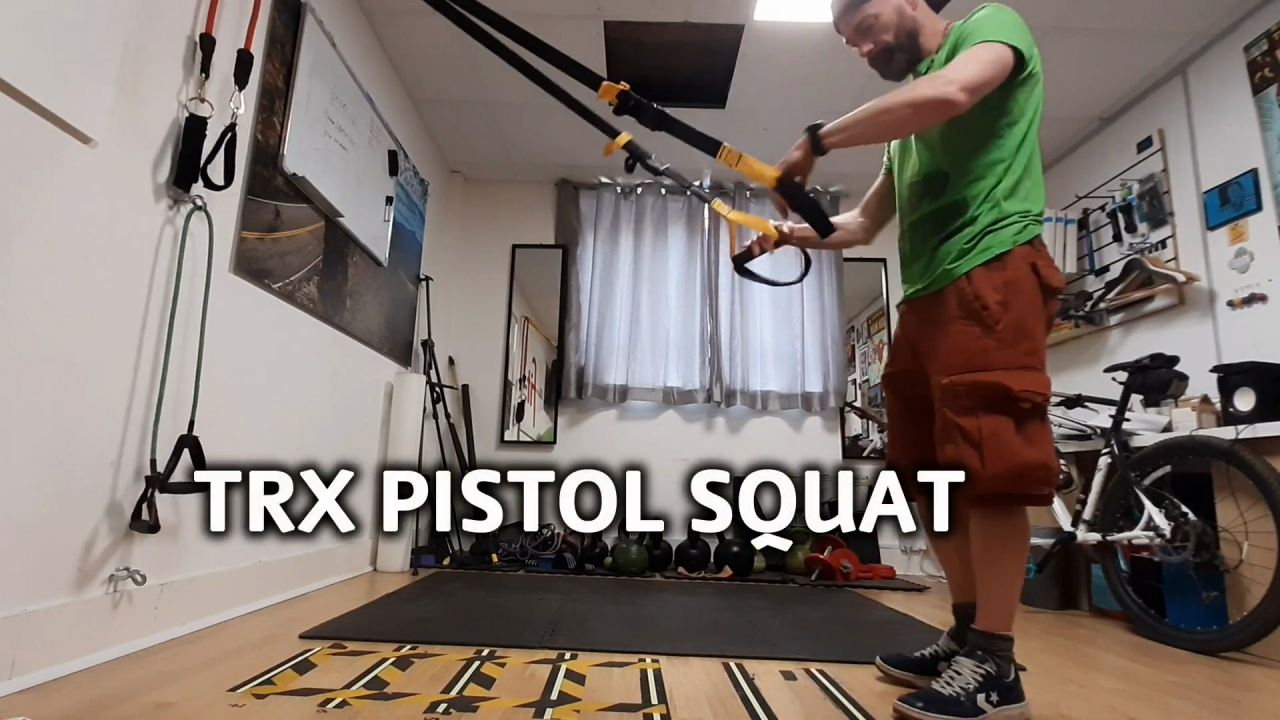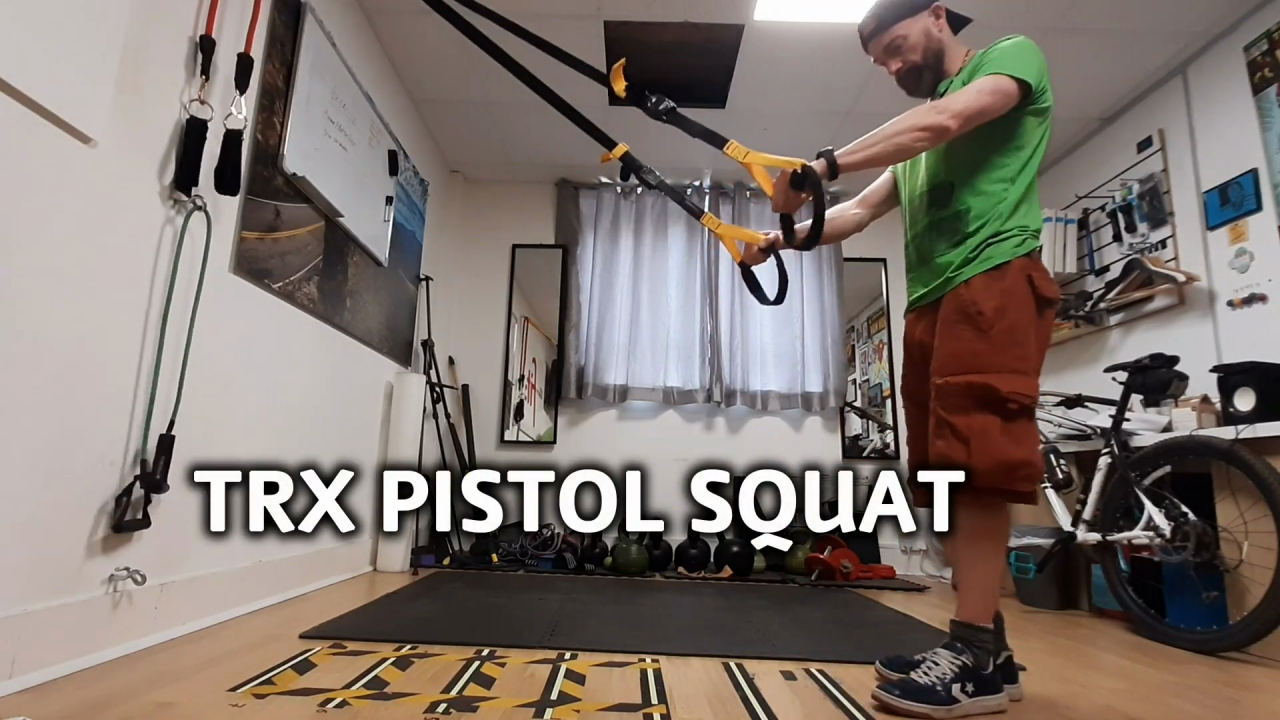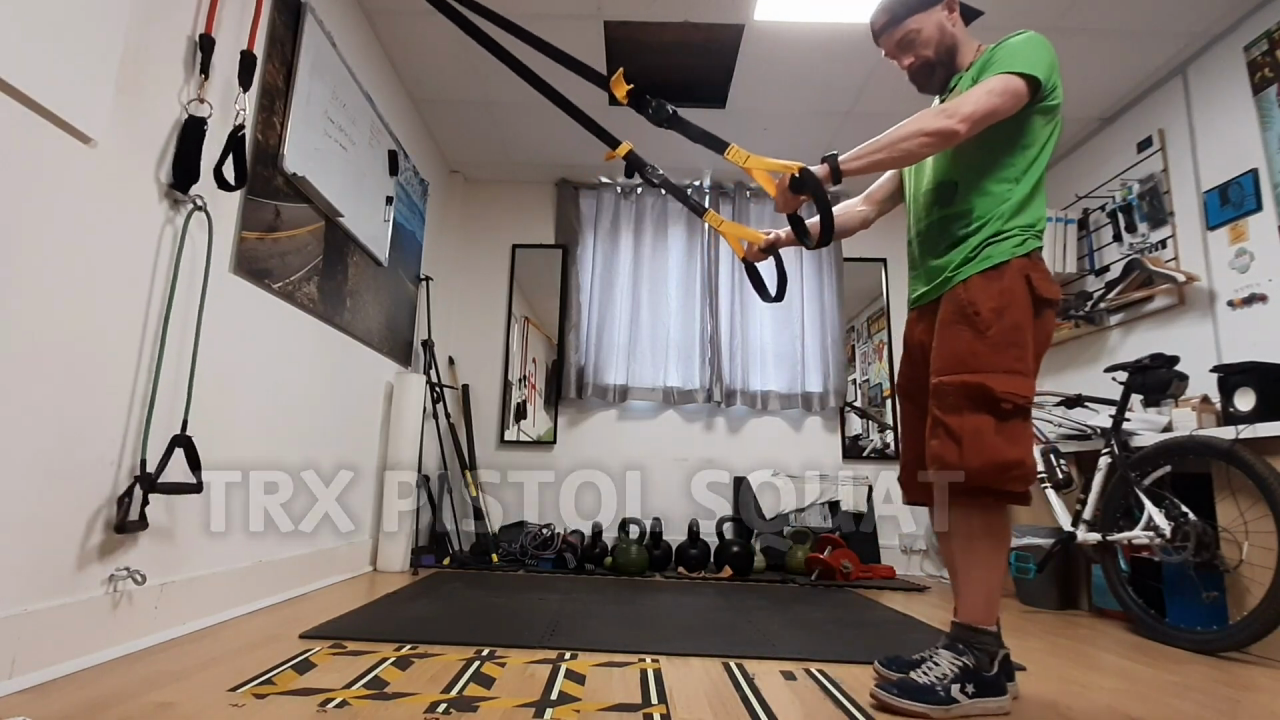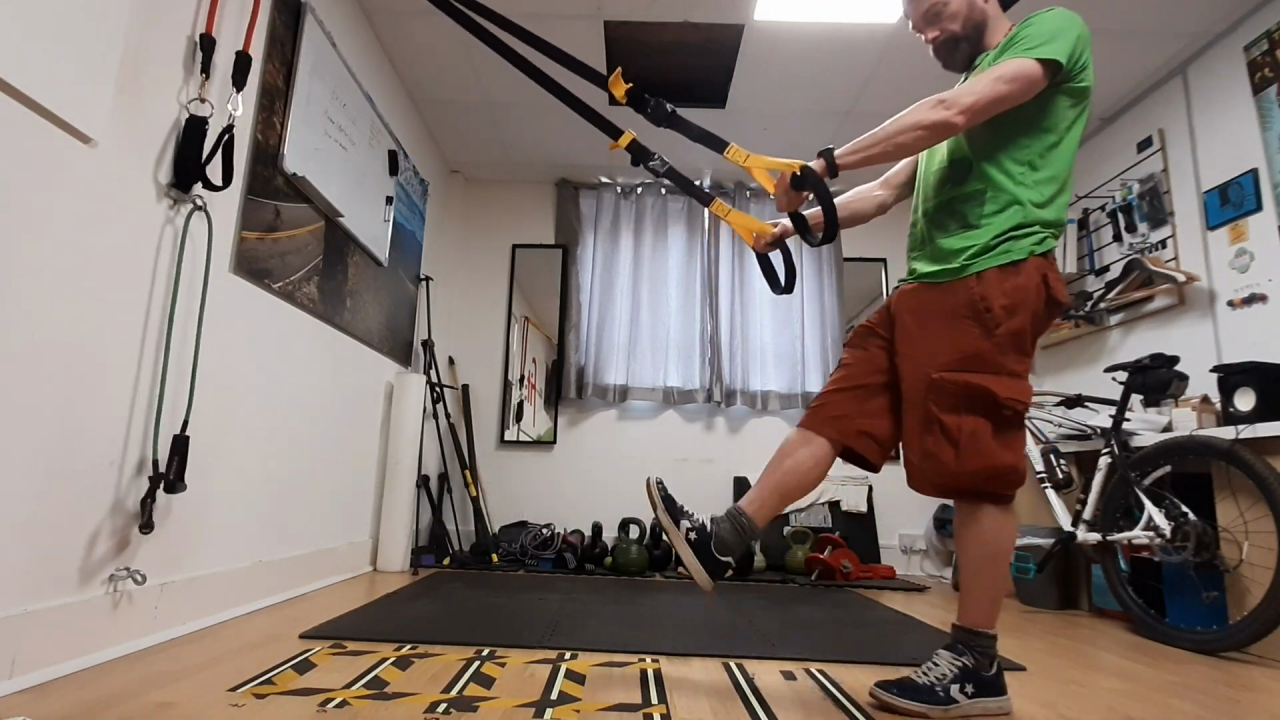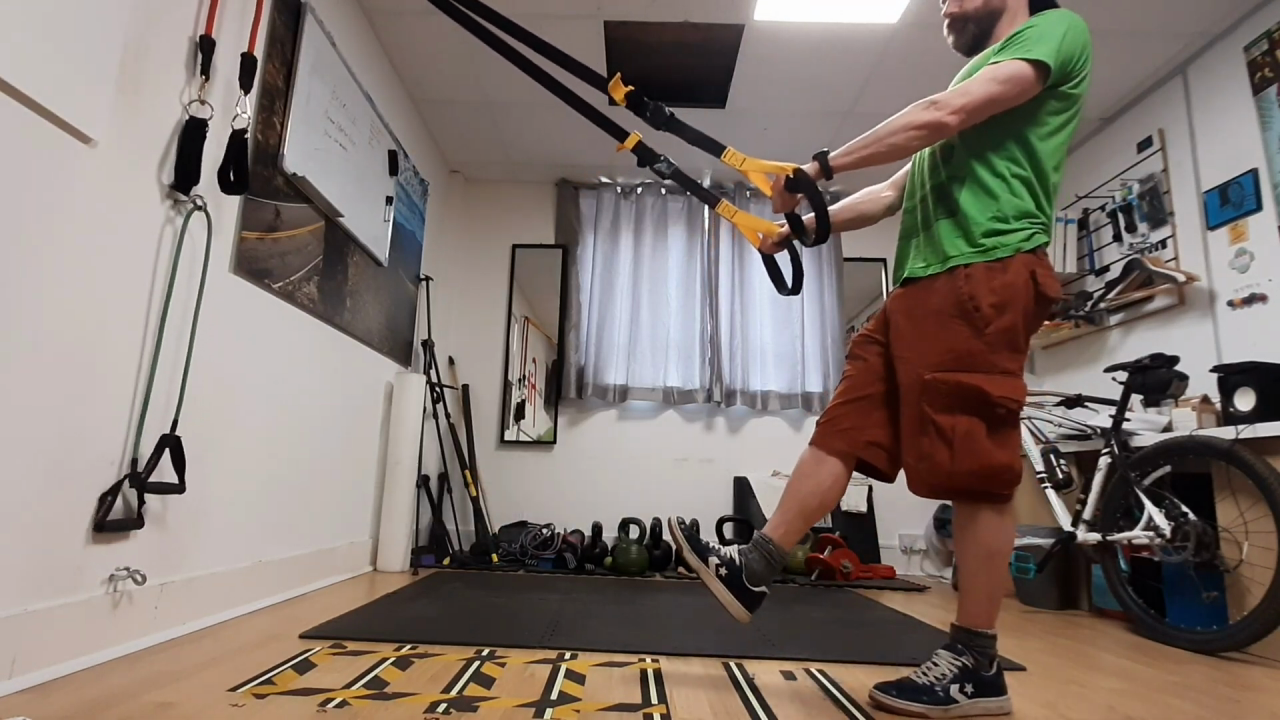
dt=1s
person 1, frame 1
right shoulder: (908, 126)
left elbow: (948, 95)
right elbow: (865, 222)
left wrist: (816, 139)
right wrist: (794, 235)
left hip: (989, 277)
right hip: (925, 297)
left knee: (988, 469)
right knee: (933, 474)
right ankle: (967, 639)
person 1, frame 2
right shoulder: (919, 134)
left elbow: (941, 122)
right elbow: (860, 211)
left wrist: (823, 164)
right wrist: (782, 240)
left hip: (992, 283)
right hip: (932, 303)
left knee: (978, 464)
right knee: (946, 475)
left ankle: (973, 658)
right ankle: (986, 647)
person 1, frame 3
right shoulder: (927, 124)
left elbow: (953, 125)
right elbow: (867, 208)
left wrist: (829, 167)
right wrist: (790, 236)
left hip: (995, 283)
right hip: (933, 302)
left knee: (971, 468)
right knee: (940, 477)
left ankle: (976, 662)
right ankle: (977, 645)
person 1, frame 4
right shoulder: (957, 102)
left elbow: (951, 113)
right elbow: (886, 191)
left wrist: (822, 164)
right wrist: (799, 224)
left hip: (994, 283)
right hip: (923, 290)
left knee: (976, 471)
right knee: (830, 417)
right ankle: (720, 542)
person 1, frame 5
right shoulder: (974, 79)
left elbow: (939, 117)
right elbow: (893, 193)
left wrist: (820, 166)
right wrist: (805, 226)
left hip: (984, 280)
right hip: (919, 288)
left knee: (975, 471)
right knee: (840, 433)
right ankle: (751, 570)
